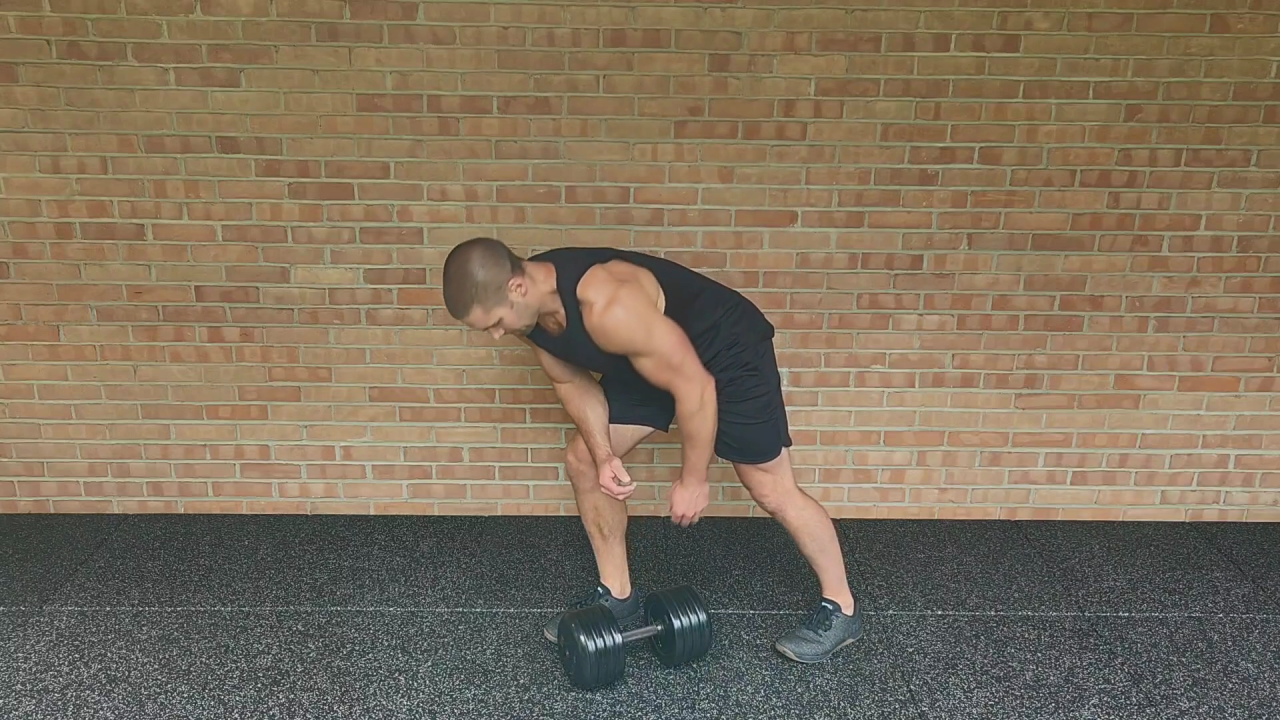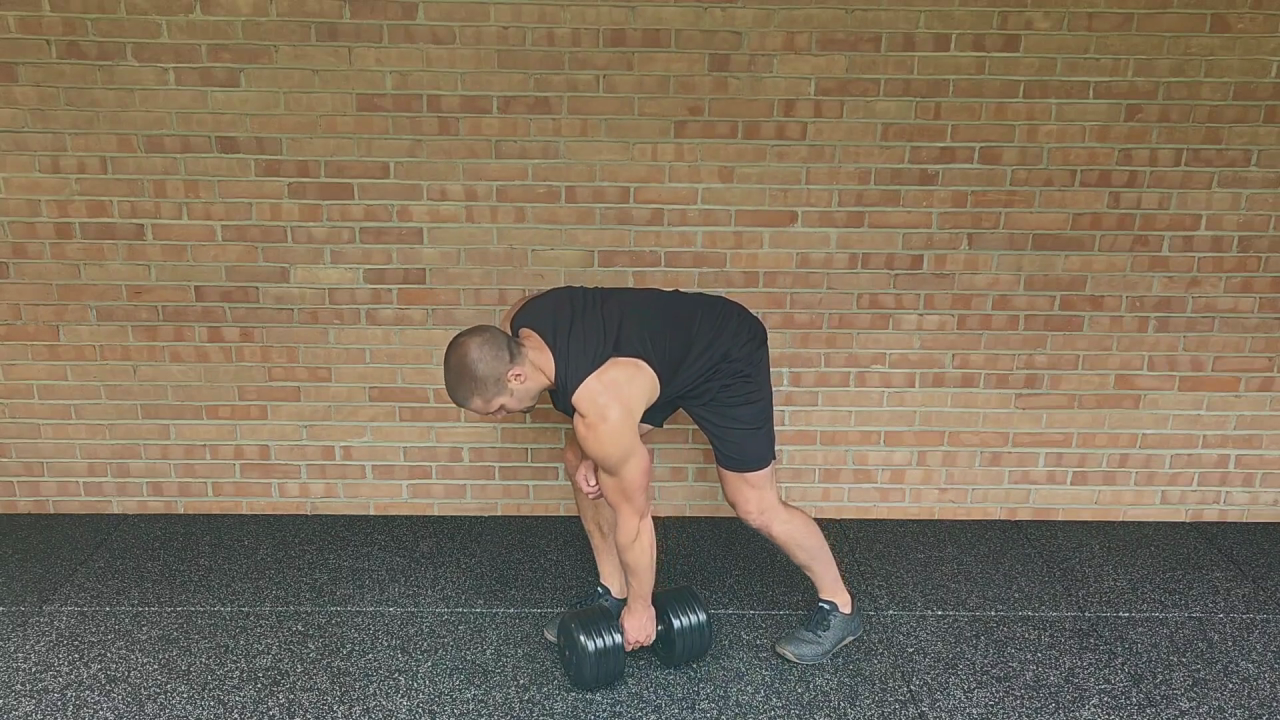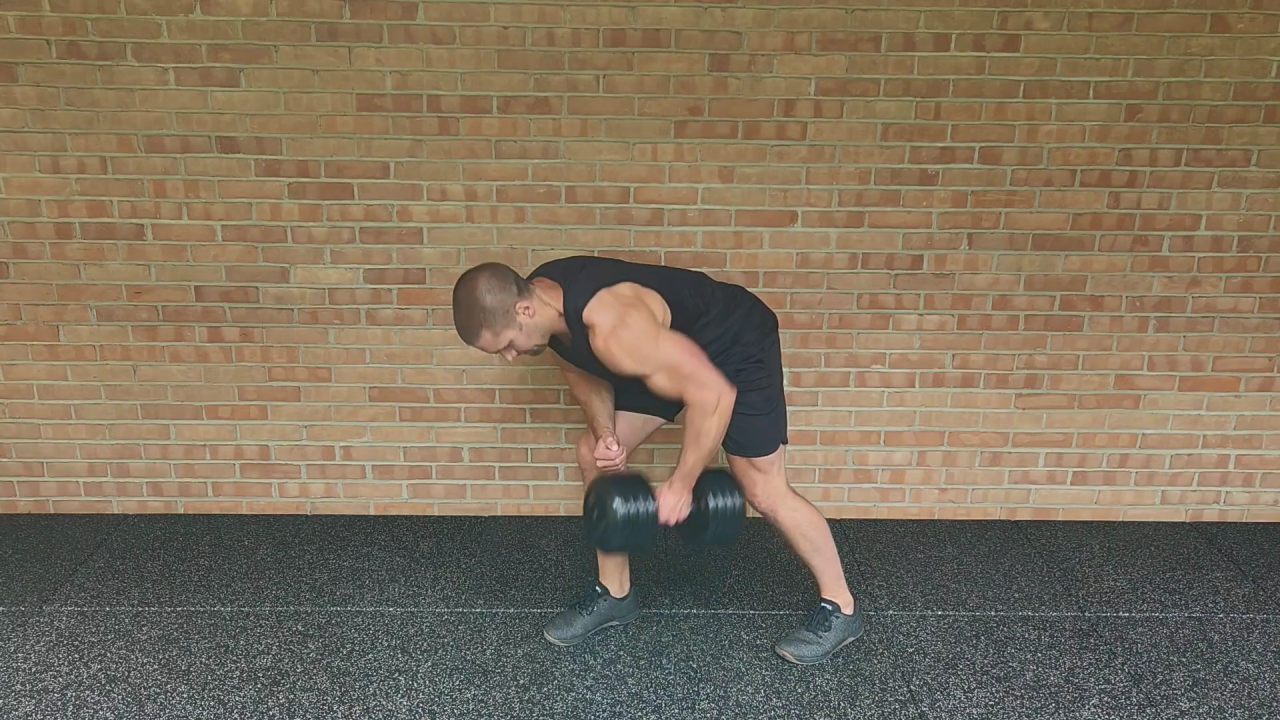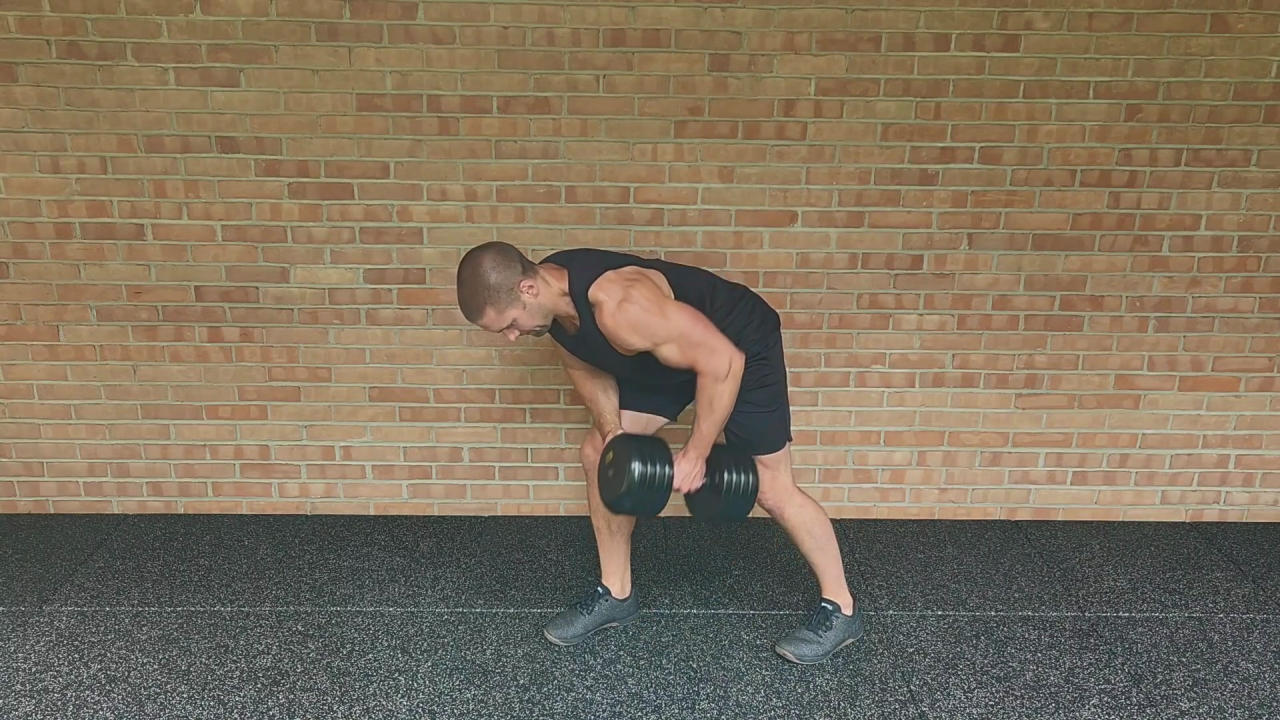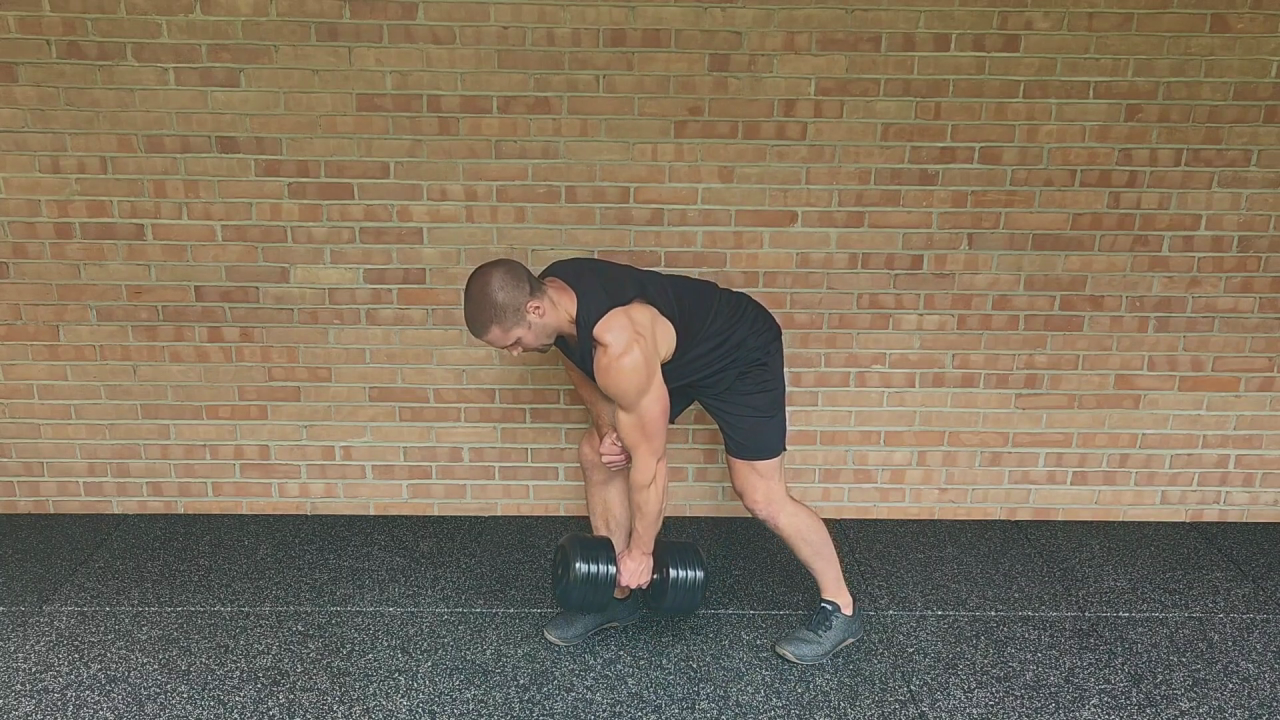
dt=0.7s
person 1, frame 1
left shoulder: (606, 305)
right shoulder: (528, 300)
left elbow: (696, 384)
right elbow: (571, 380)
left wrist: (693, 478)
right wrist: (604, 453)
left hip: (728, 353)
right hip: (651, 357)
left knee: (772, 491)
right knee: (582, 461)
left ankle: (842, 608)
right ankle: (617, 595)
person 1, frame 2
left shoulder: (601, 407)
right shoulder: (516, 328)
left elbow: (634, 516)
left wrist: (640, 607)
right wrist: (589, 453)
left hip: (726, 358)
right hip: (667, 346)
left knee: (755, 506)
right knee: (579, 462)
left ankle: (839, 608)
right ankle: (613, 592)
person 1, frame 3
left shoulder: (612, 328)
right shoulder: (542, 301)
left elbow: (713, 398)
right elbow: (581, 367)
left wrist: (681, 486)
right wrist: (604, 430)
left hip: (738, 351)
right hip: (666, 353)
left knee: (763, 491)
right knee: (594, 455)
left ankle: (840, 607)
right ankle: (615, 593)
person 1, frame 4
left shoulder: (619, 307)
right shoulder: (549, 298)
left elbow: (722, 362)
right elbow: (585, 365)
left wrist: (696, 455)
right wrist: (610, 429)
left hip: (739, 352)
right hip: (666, 352)
left knee: (770, 489)
right knee: (598, 455)
left ankle: (841, 608)
right ankle: (616, 594)
person 1, frame 5
left shoulder: (620, 347)
right shoulder: (548, 291)
left elbow: (648, 461)
right elbow: (582, 365)
left wrist: (640, 552)
right wrist: (605, 428)
left hip: (740, 353)
right hip: (675, 352)
left knee: (762, 497)
right knee: (595, 456)
left ankle: (841, 609)
right ankle: (616, 595)
